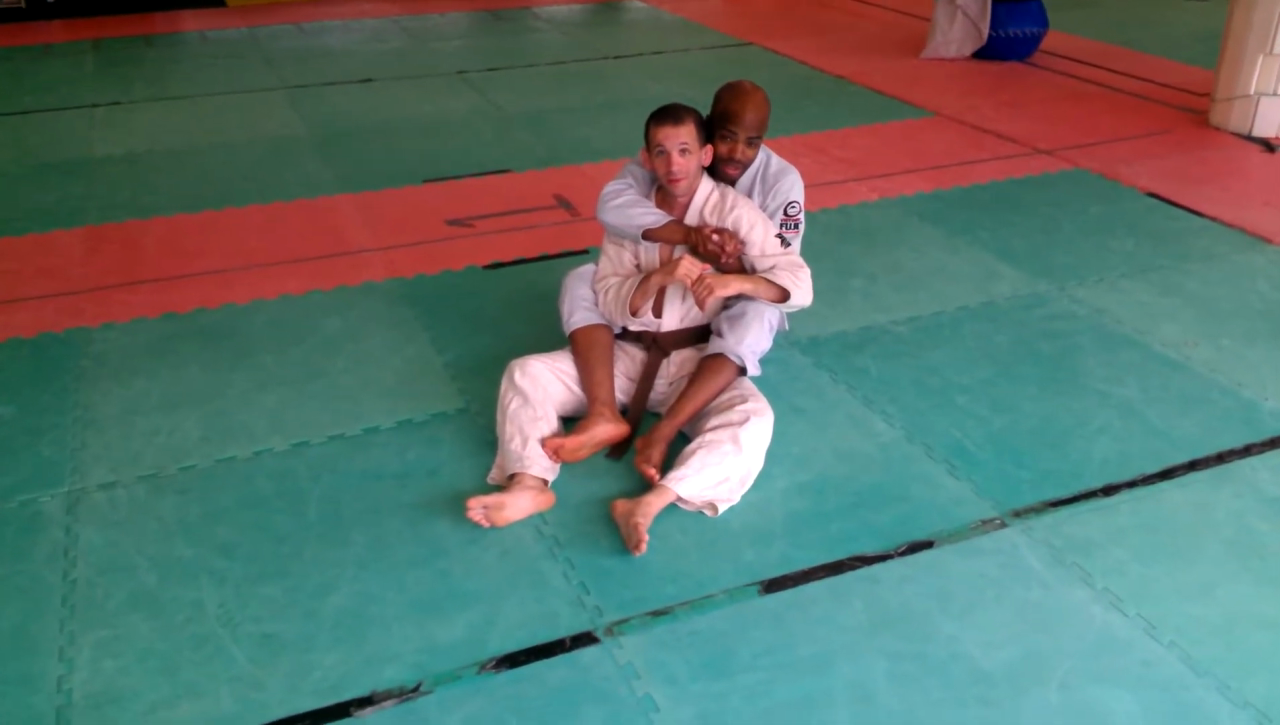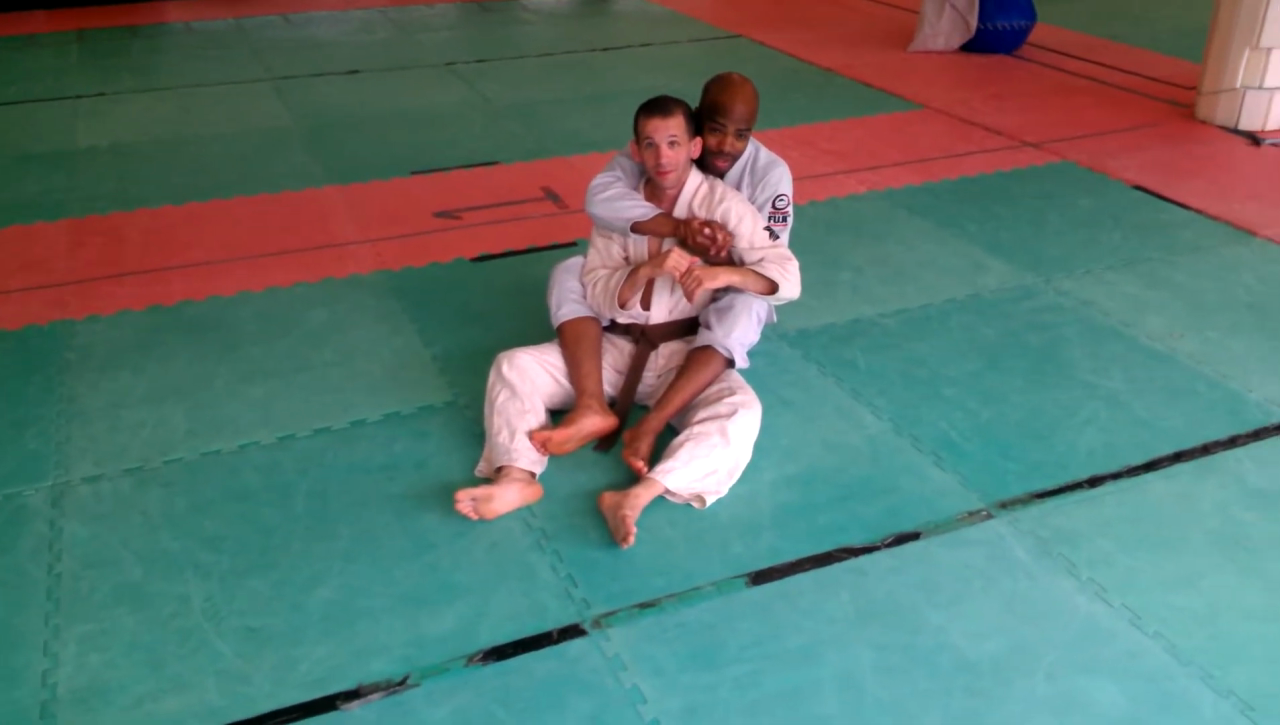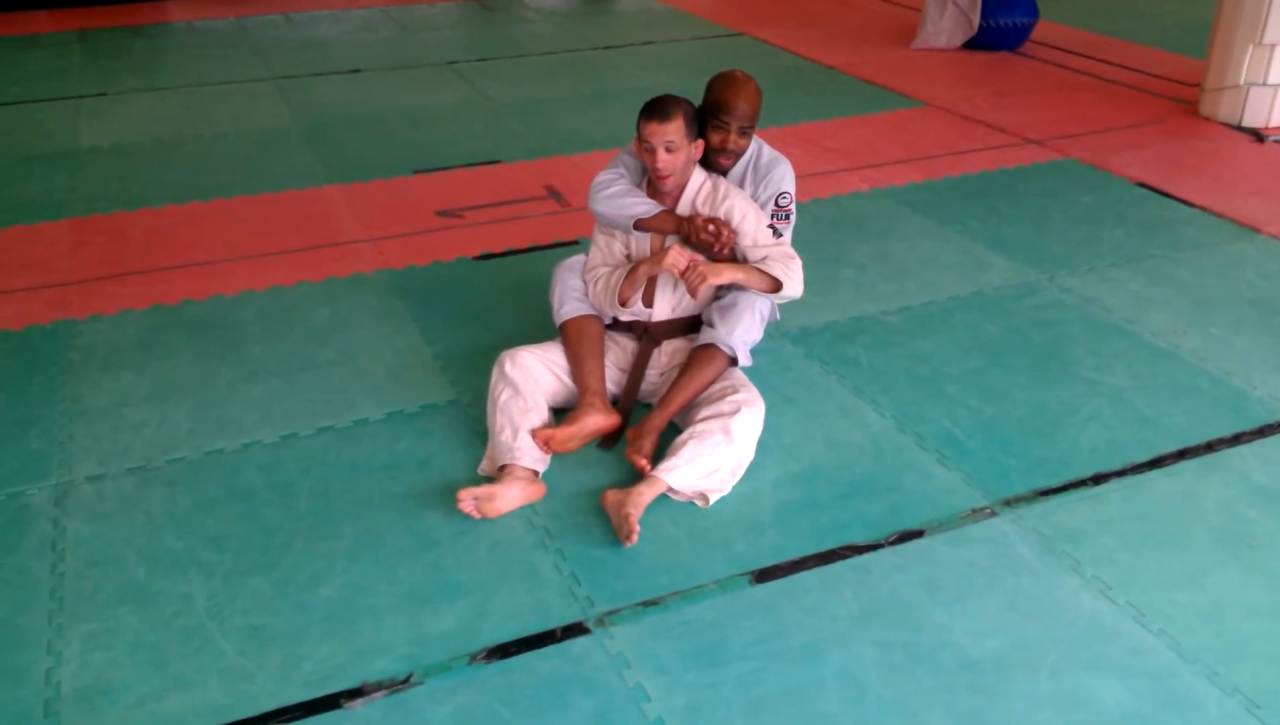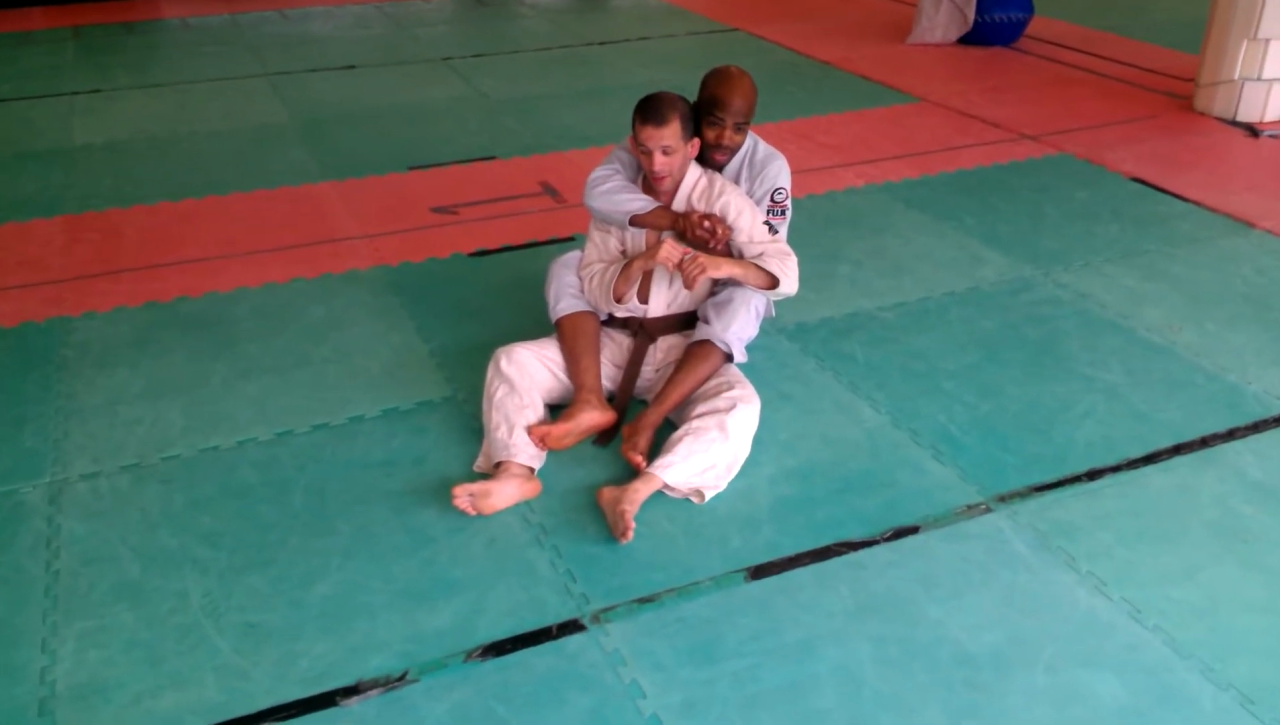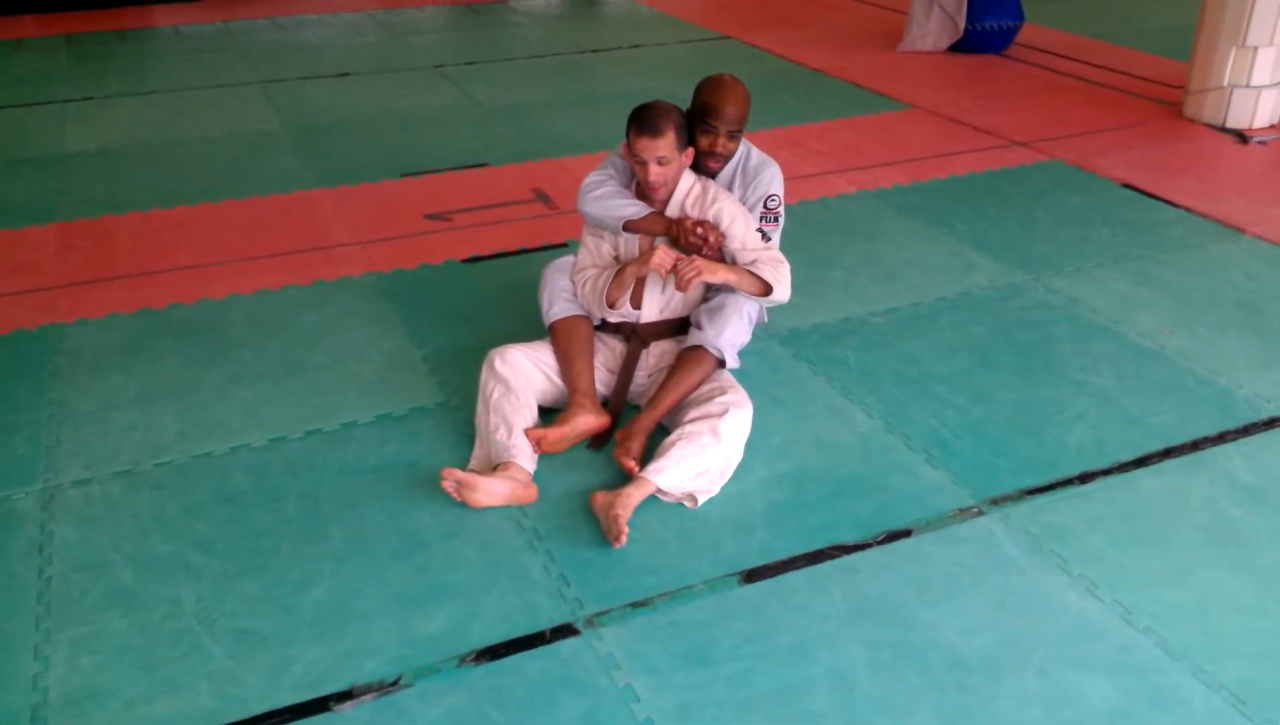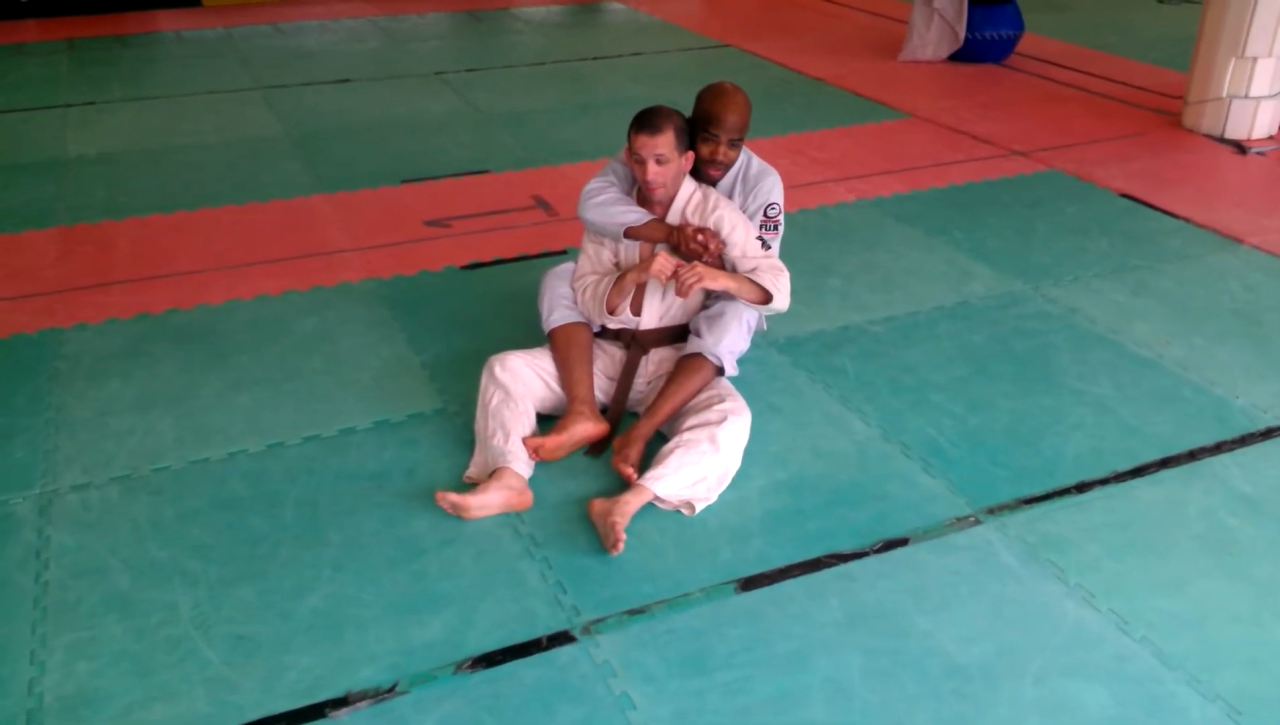
dt=0.4s
person 1, frame 1
left shoulder: (733, 212)
left elbow: (799, 285)
right elbow: (610, 305)
left wrist: (734, 282)
right wrist: (659, 277)
left hip: (699, 362)
right hip: (629, 354)
left knee: (751, 419)
right knee: (527, 374)
left ankle: (648, 504)
right ankle: (529, 485)
person 1, frame 2
left shoulder: (722, 205)
left elbow: (787, 278)
right elbow: (598, 297)
left wrist: (723, 275)
right wrist: (648, 270)
left hip: (687, 354)
right hip: (617, 346)
left knee: (740, 412)
right knee: (514, 366)
left ankle: (635, 497)
right ankle: (516, 478)
person 1, frame 3
left shoulder: (725, 202)
left elbow: (790, 276)
right elbow: (599, 294)
left wrist: (727, 270)
right wrist: (647, 266)
left hip: (690, 352)
right hip: (619, 344)
left knee: (743, 409)
right knee: (517, 365)
left ankle: (639, 495)
right ankle: (520, 476)
person 1, frame 4
left shoulder: (720, 198)
left elbow: (786, 274)
right elbow: (595, 291)
left wrist: (725, 265)
right wrist: (640, 261)
left hip: (685, 348)
right hip: (615, 341)
left knee: (738, 405)
right knee: (512, 362)
left ankle: (634, 492)
right ankle: (515, 473)
person 1, frame 5
left shoulder: (713, 205)
left elbow: (778, 281)
right elbow: (588, 296)
left wrist: (718, 270)
right wrist: (633, 267)
left hip: (677, 353)
right hip: (608, 346)
left knee: (731, 411)
right knee: (505, 363)
left ankle: (627, 496)
right ankle: (513, 473)
person 1, frame 6
left shoulder: (714, 213)
left elbow: (778, 290)
right elbow: (588, 303)
left wrist: (719, 277)
right wrist: (634, 275)
left hip: (677, 361)
right hip: (608, 353)
left knee: (730, 419)
right knee: (505, 370)
left ankle: (625, 504)
right ankle: (508, 481)
person 2, frame 1
left shoulder: (781, 181)
right elbow: (613, 203)
left wrist: (731, 265)
right wrist: (689, 234)
left hip: (726, 304)
left knee: (758, 319)
right knee: (582, 282)
left ankle: (661, 433)
right ankle: (604, 415)
person 2, frame 2
left shoulder: (770, 173)
right elbow: (601, 196)
left wrist: (719, 255)
right wrist: (678, 227)
left hip: (715, 297)
left knee: (746, 311)
right knee: (570, 274)
left ankle: (650, 426)
right ankle: (592, 407)
person 2, frame 3
left shoulder: (772, 171)
right elbow: (604, 193)
left wrist: (722, 254)
right wrist: (681, 224)
left hip: (717, 297)
left knee: (750, 308)
right knee: (573, 273)
left ankle: (654, 424)
right ankle: (594, 405)
person 2, frame 4
left shoulder: (768, 166)
right elbow: (600, 189)
left wrist: (719, 249)
right wrist: (677, 220)
left hip: (712, 292)
left knee: (745, 303)
right knee: (568, 268)
left ankle: (648, 421)
right ankle: (591, 401)
person 2, frame 5
left shoulder: (761, 173)
right elbow: (593, 195)
left wrist: (712, 255)
right wrist: (670, 226)
left hip: (705, 296)
left knee: (737, 310)
right knee: (561, 274)
left ankle: (641, 426)
right ankle: (584, 405)
person 2, frame 6
left shoulder: (761, 183)
right elbow: (594, 201)
left wrist: (713, 263)
right wrist: (671, 233)
left hip: (703, 306)
left knee: (736, 318)
right knee: (561, 281)
left ankle: (639, 433)
right ankle: (583, 413)
